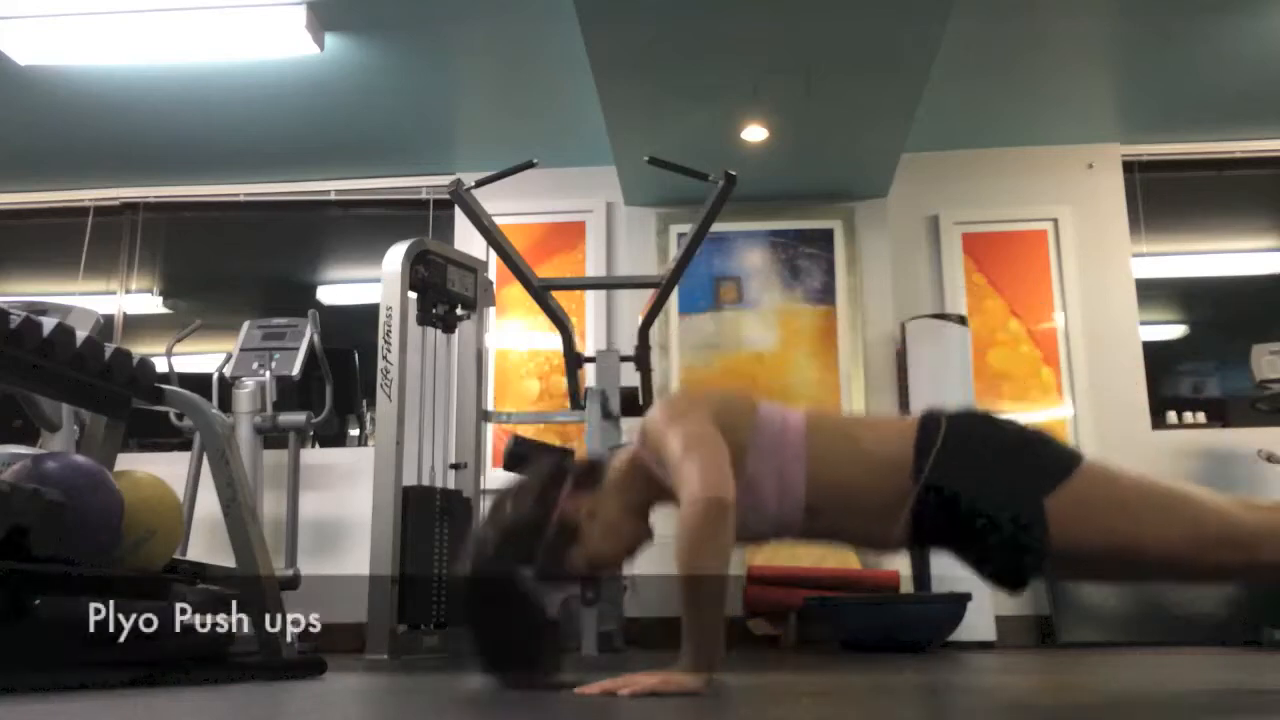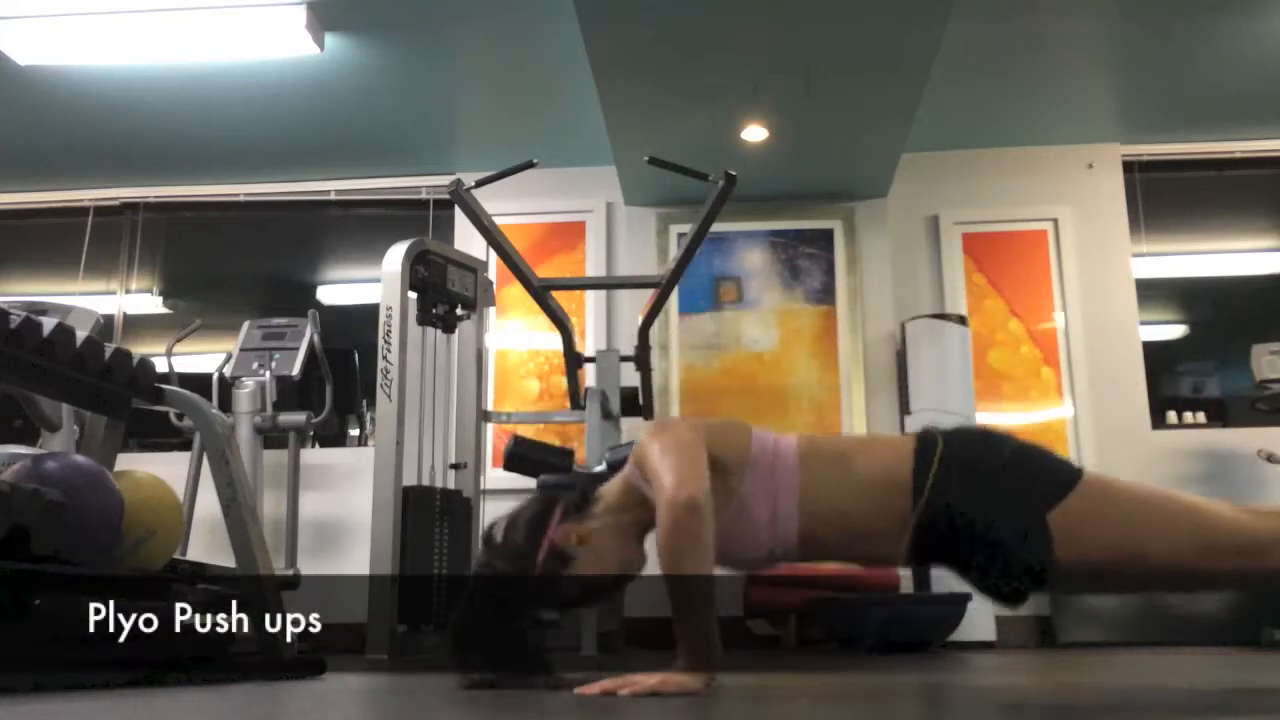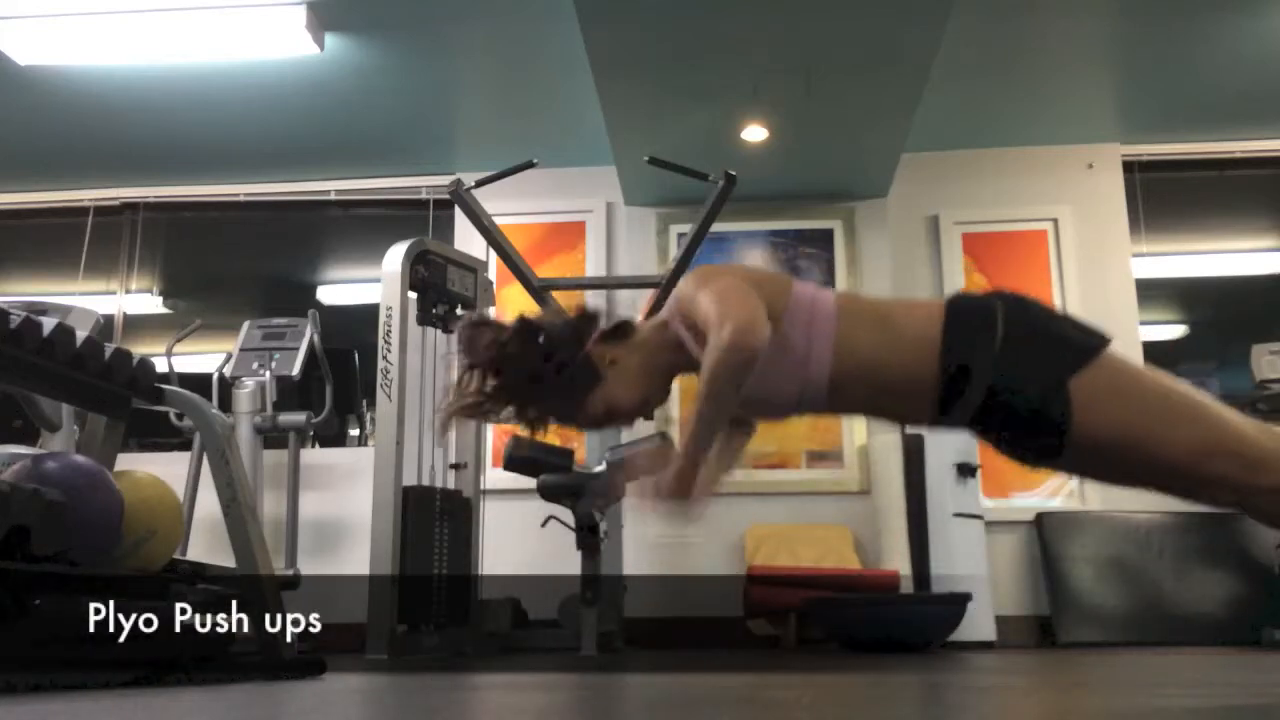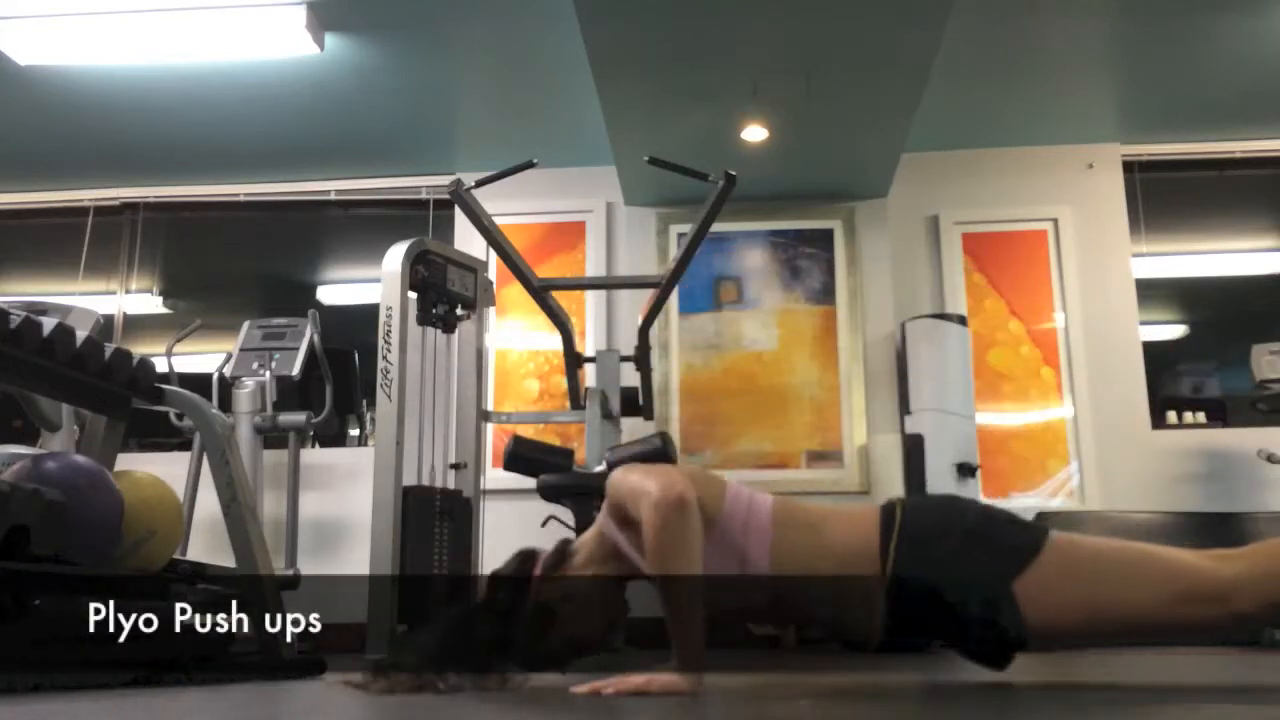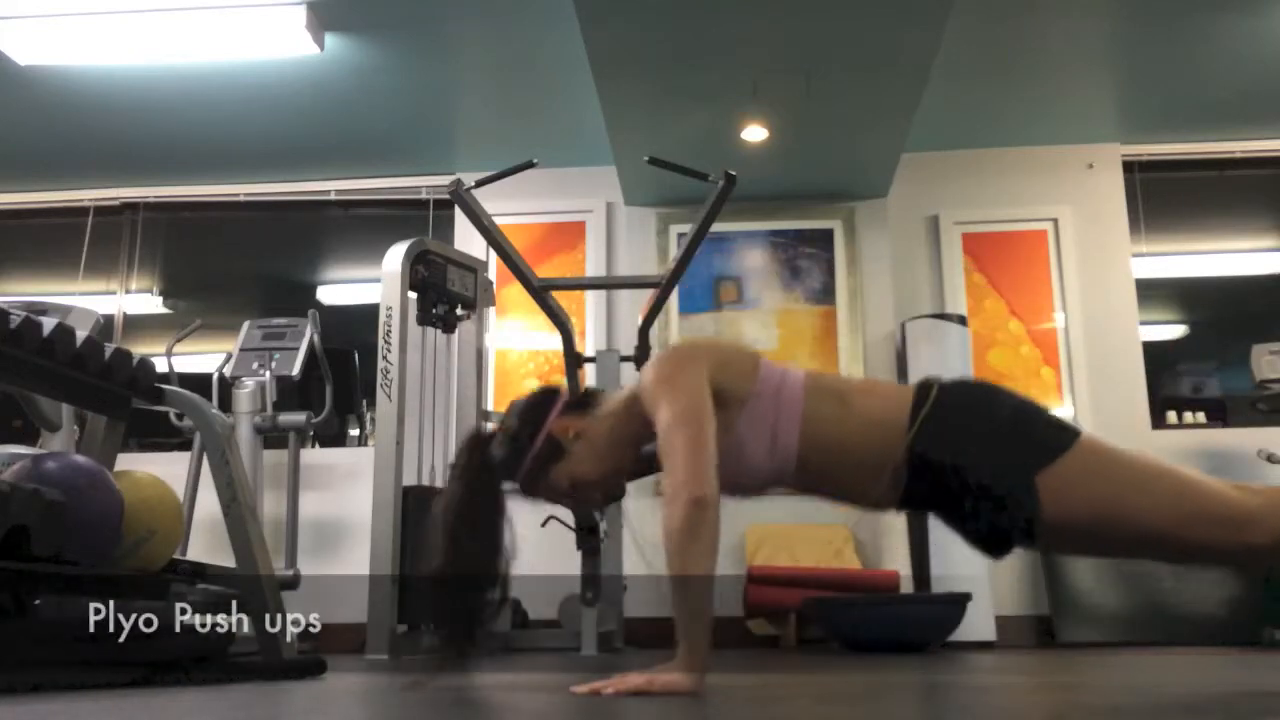
dt=0.5s
person 1, frame 1
left shoulder: (668, 428)
right shoulder: (660, 478)
left elbow: (713, 502)
left wrist: (694, 664)
left hip: (972, 479)
right hip: (948, 498)
person 1, frame 2
left shoulder: (658, 448)
right shoulder: (656, 495)
left elbow: (688, 507)
left wrist: (694, 665)
left hip: (968, 496)
right hip: (947, 507)
person 1, frame 3
left shoulder: (700, 300)
right shoulder: (688, 343)
left elbow: (744, 346)
left wrist: (682, 476)
left hip: (1003, 349)
right hip: (990, 381)
person 1, frame 4
left shoulder: (625, 494)
right shoulder: (632, 542)
left elbow: (672, 505)
left wrist: (685, 669)
left hip: (935, 565)
right hip: (917, 568)
person 1, frame 5
left shoulder: (670, 377)
right shoulder: (658, 415)
left elbow: (692, 501)
right elbow: (696, 513)
left wrist: (686, 665)
right wrist: (688, 649)
left hip: (969, 443)
right hip: (948, 464)
